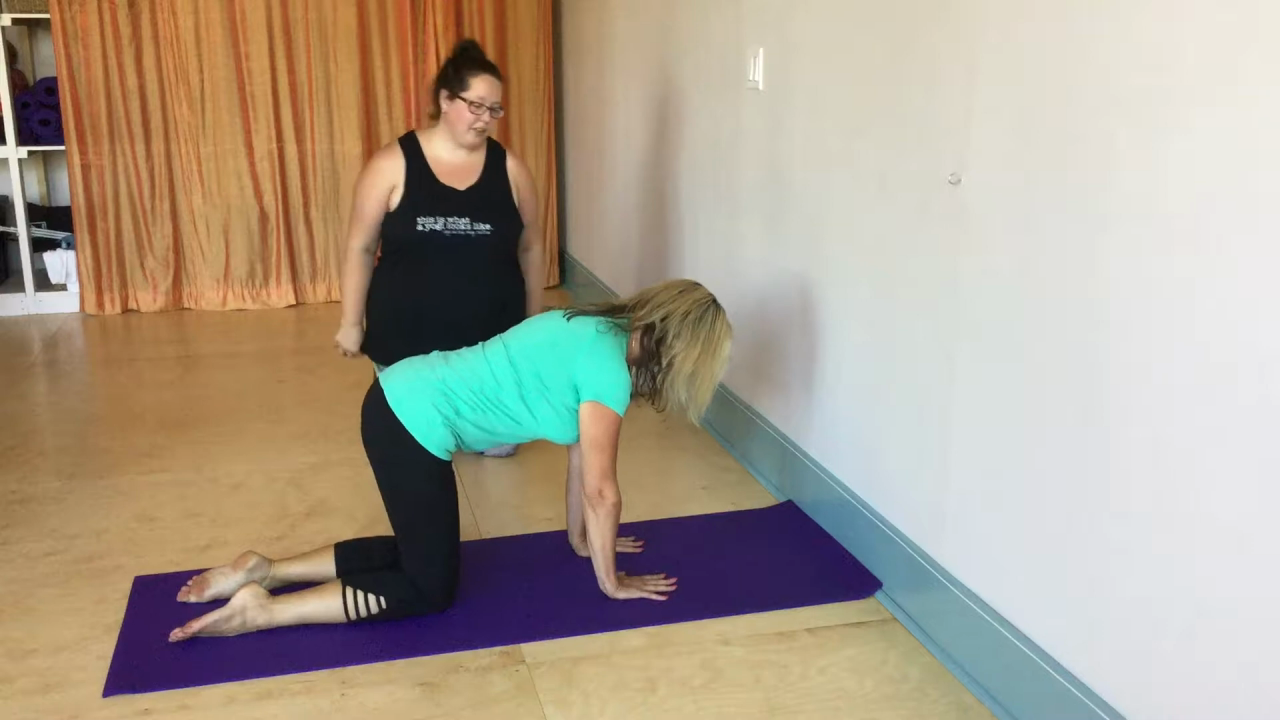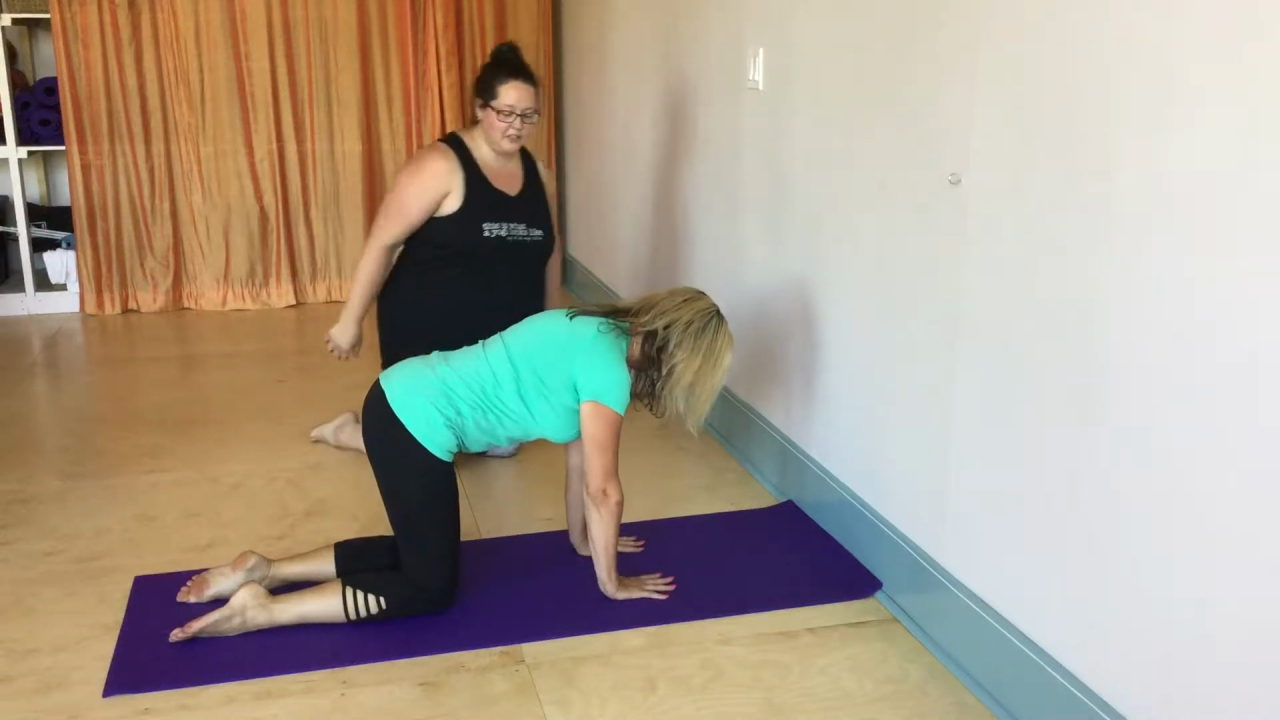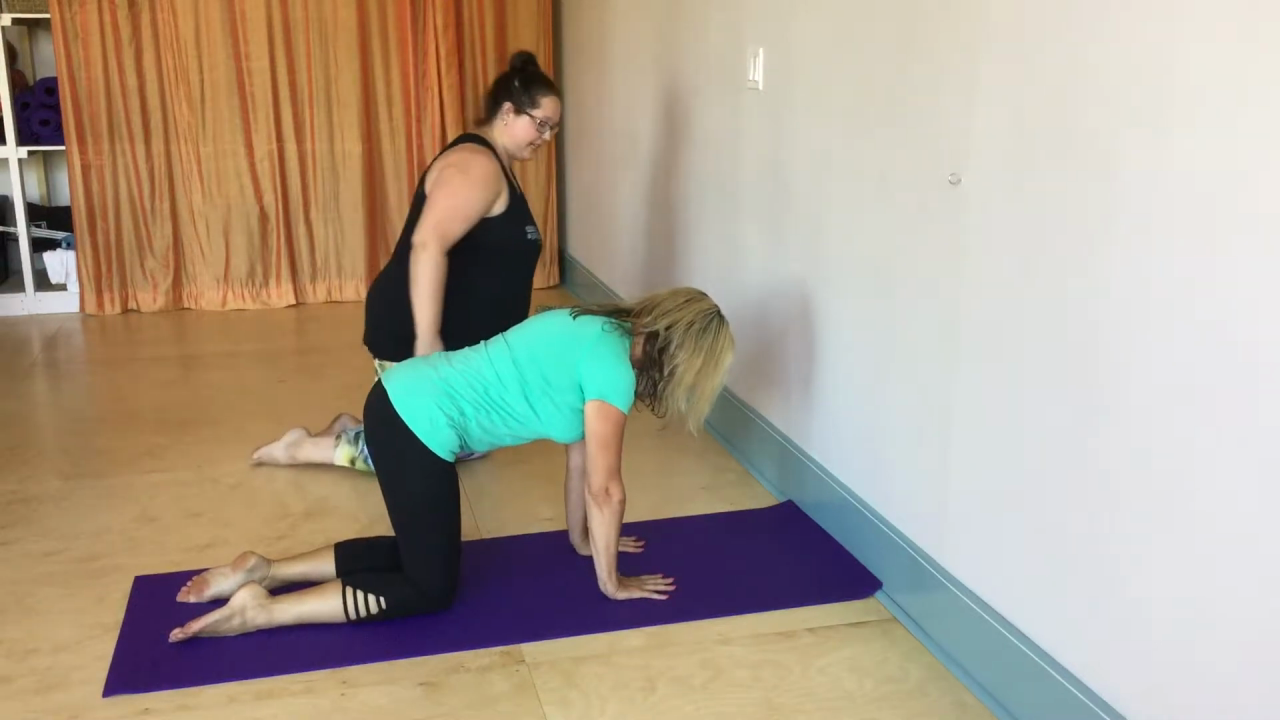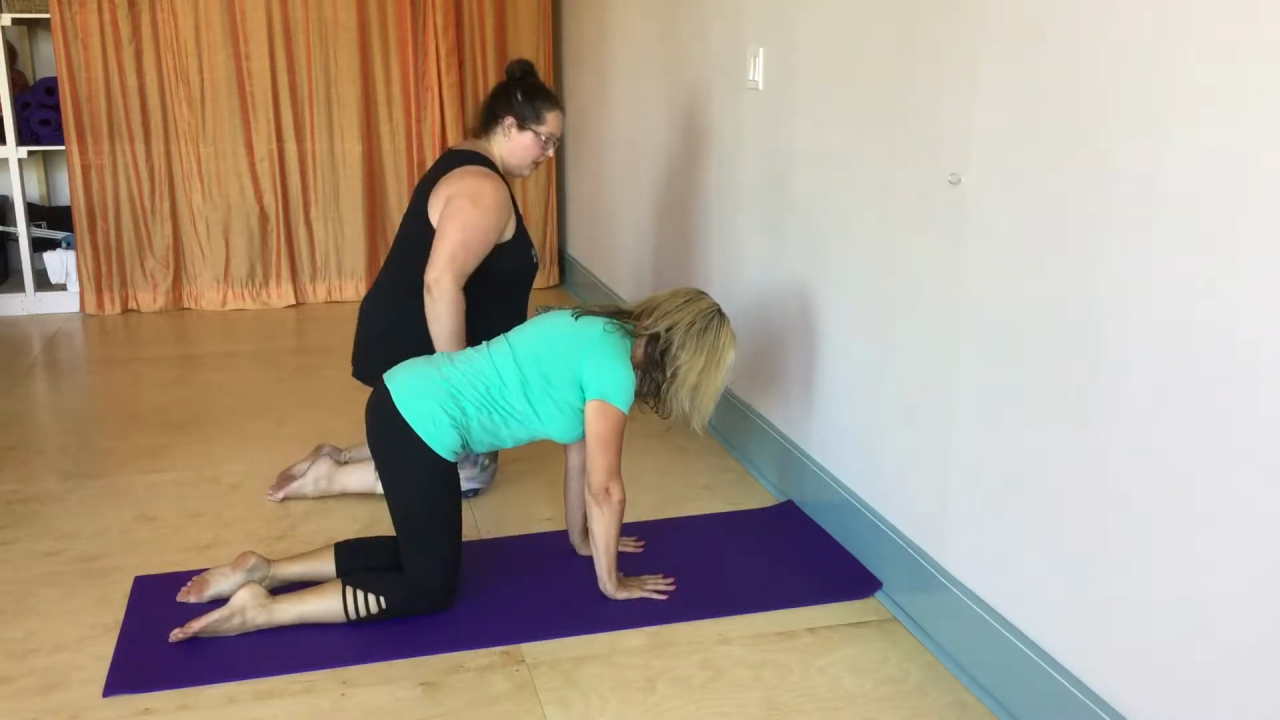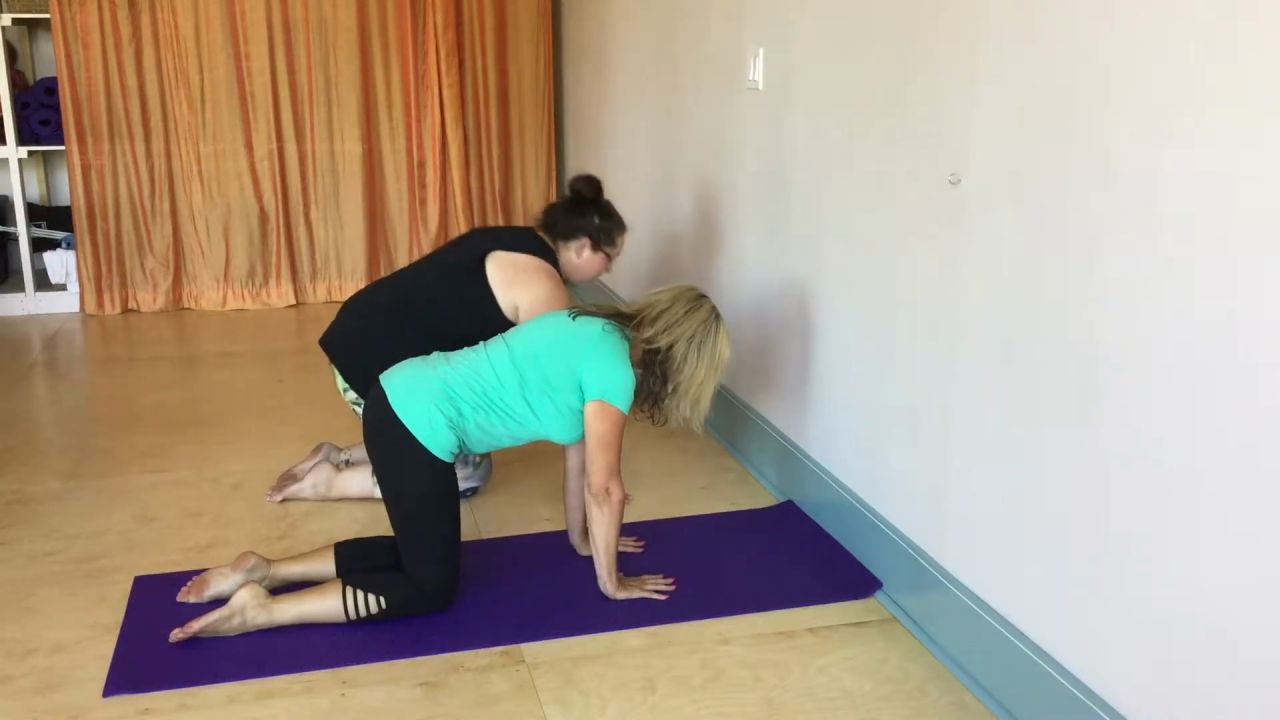
dt=1s
person 1, frame 1
left shoulder: (599, 334)
right shoulder: (610, 367)
left elbow: (579, 456)
right elbow: (600, 490)
left wrist: (581, 538)
right wrist: (609, 581)
left hip: (399, 401)
right hip: (413, 425)
left knee: (421, 552)
right knee: (431, 590)
left ankle: (262, 571)
right ankle: (259, 611)
person 1, frame 2
left shoulder: (600, 333)
right shoulder: (608, 366)
left elbow: (579, 455)
right elbow: (602, 488)
left wrist: (582, 538)
right wrist: (611, 580)
left hip: (400, 401)
right hip: (415, 423)
left knee: (420, 552)
right knee: (432, 588)
left ankle: (263, 570)
right ankle: (259, 608)
person 1, frame 3
left shoulder: (600, 332)
right shoulder: (613, 366)
left elbow: (579, 454)
right elbow: (605, 487)
left wrist: (582, 538)
right wrist: (612, 581)
left hip: (403, 399)
right hip: (418, 422)
left knee: (421, 552)
right knee: (432, 588)
left ankle: (263, 570)
right ankle: (260, 608)
person 1, frame 4
left shoulder: (603, 334)
right shoulder: (615, 367)
left elbow: (578, 453)
right elbow: (604, 487)
left wrist: (582, 538)
right wrist: (611, 581)
left hip: (405, 399)
right hip: (419, 423)
left knee: (422, 552)
right knee: (432, 588)
left ankle: (263, 570)
right ankle: (260, 609)
person 1, frame 5
left shoulder: (599, 334)
right shoulder: (614, 367)
left elbow: (577, 453)
right elbow: (604, 487)
left wrist: (582, 538)
right wrist: (611, 582)
left hip: (401, 399)
right hip: (416, 424)
left knee: (420, 552)
right knee: (432, 588)
left ankle: (262, 570)
right ankle: (260, 610)
person 2, frame 1
left shoulder: (509, 167)
right shoulder: (393, 164)
left elbow: (530, 247)
right elbow: (360, 247)
left wrist: (534, 317)
right wrist: (350, 322)
left hip: (491, 337)
right hip: (407, 339)
left knee: (498, 444)
person 2, frame 2
left shoulder: (536, 172)
right shoulder: (441, 166)
left elbow: (547, 252)
right elbow: (381, 244)
right wrist: (350, 320)
right hip: (429, 338)
left knee: (502, 444)
right ankle: (349, 430)
person 2, frame 3
left shoulder: (498, 165)
right shoulder: (475, 165)
right elbow: (427, 245)
right wrist: (428, 340)
left hip: (467, 342)
right hip: (432, 339)
left ankle: (356, 430)
person 2, frame 4
left shoulder: (465, 164)
right shoulder: (483, 189)
right elbow: (441, 282)
left hip: (406, 341)
right hip: (418, 353)
right knee: (470, 473)
left ankle: (337, 457)
right ankle: (331, 477)
person 2, frame 5
left shoulder: (518, 244)
right shoulder: (540, 283)
left hip: (370, 342)
right hip: (380, 365)
right knee: (467, 472)
left ankle: (337, 457)
right ankle: (329, 482)
